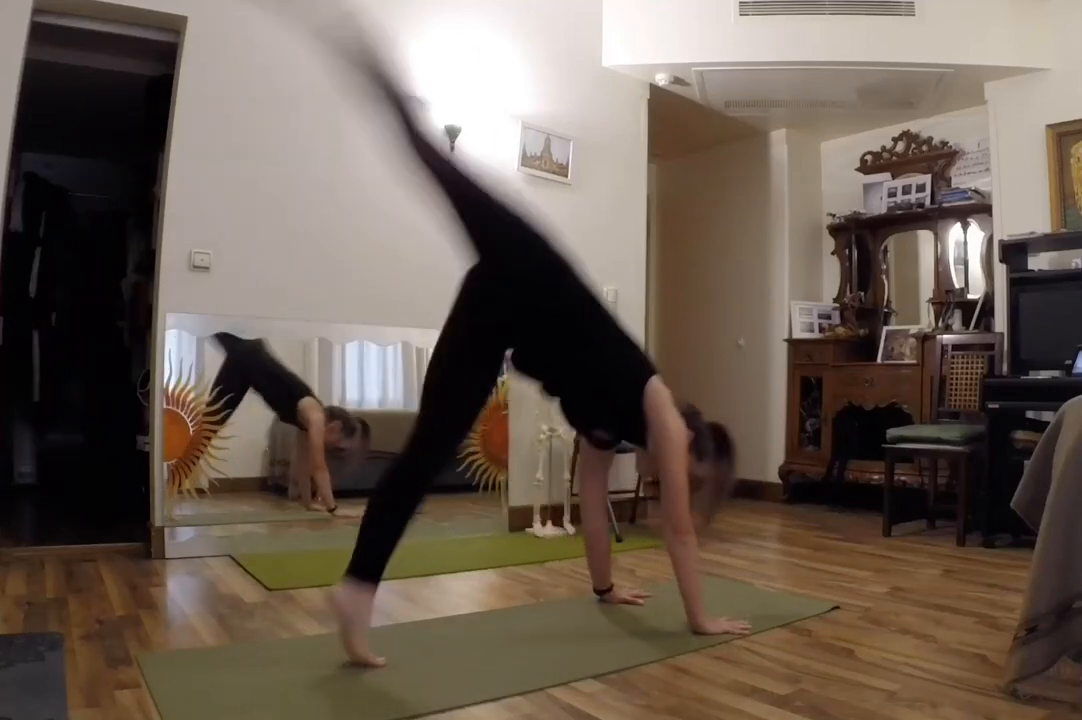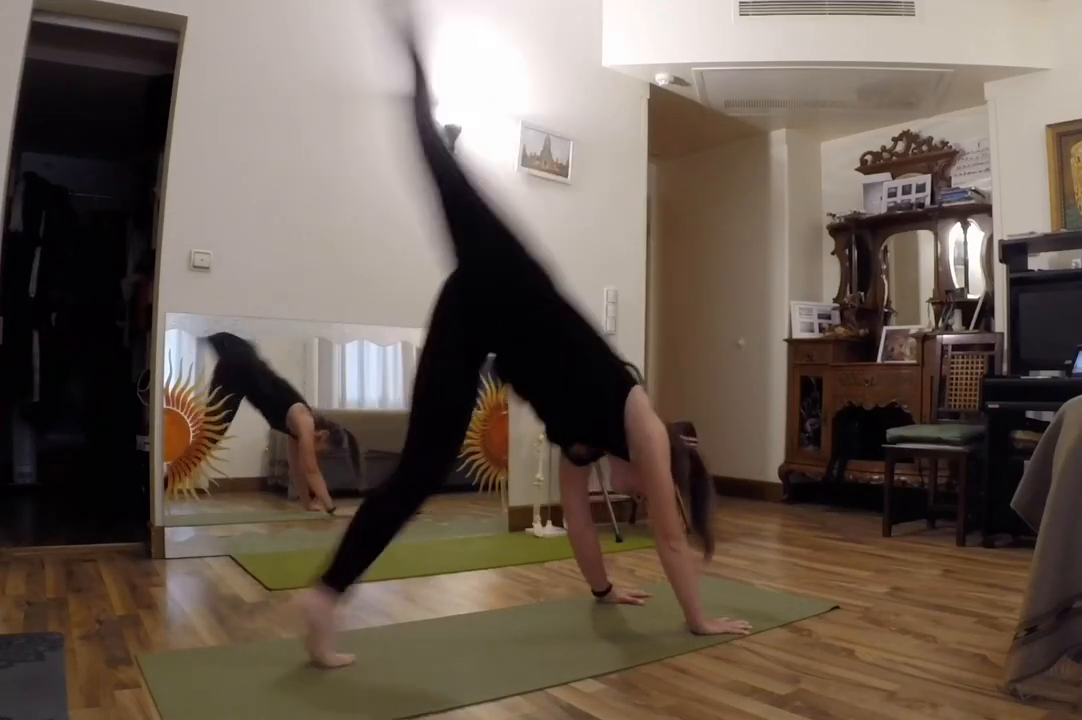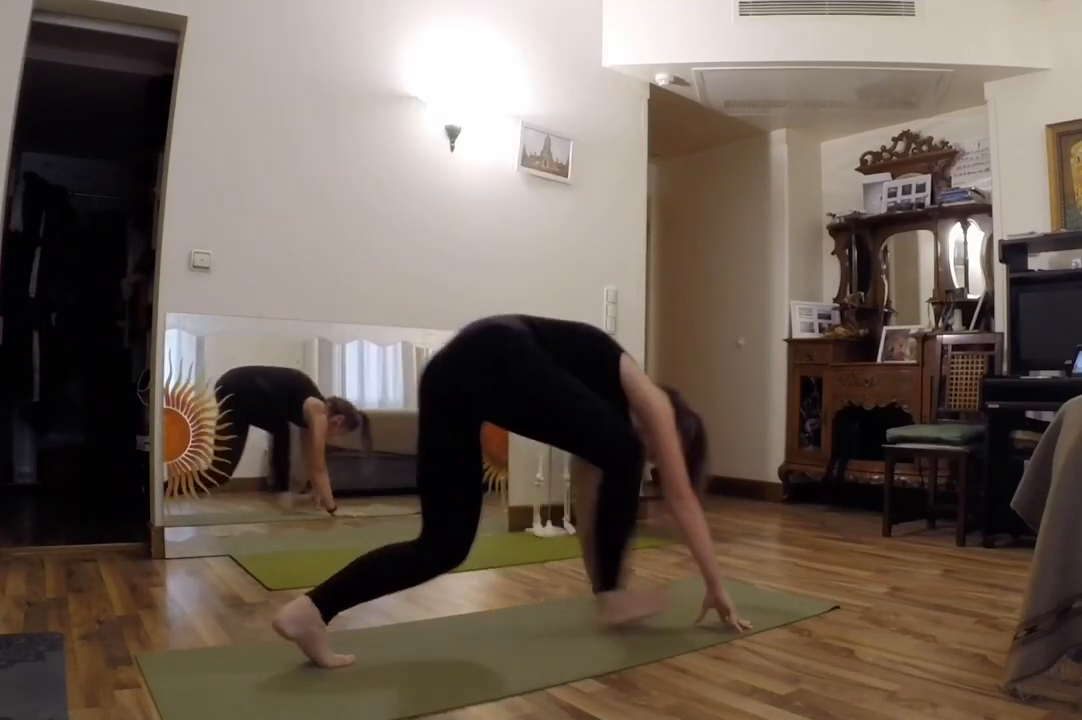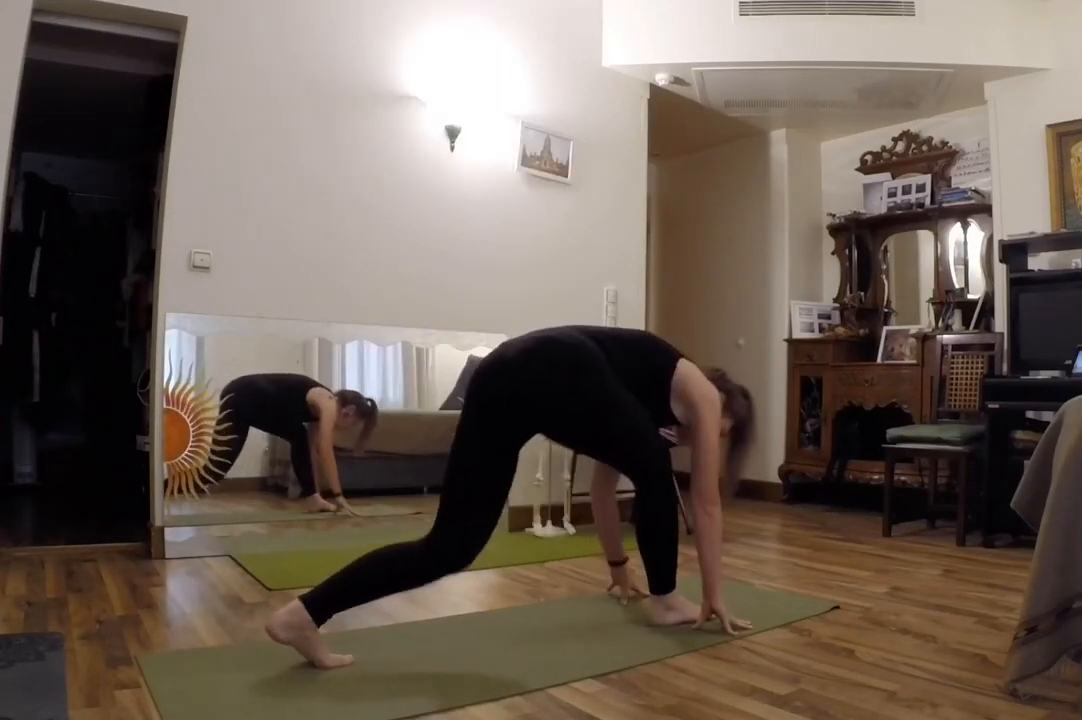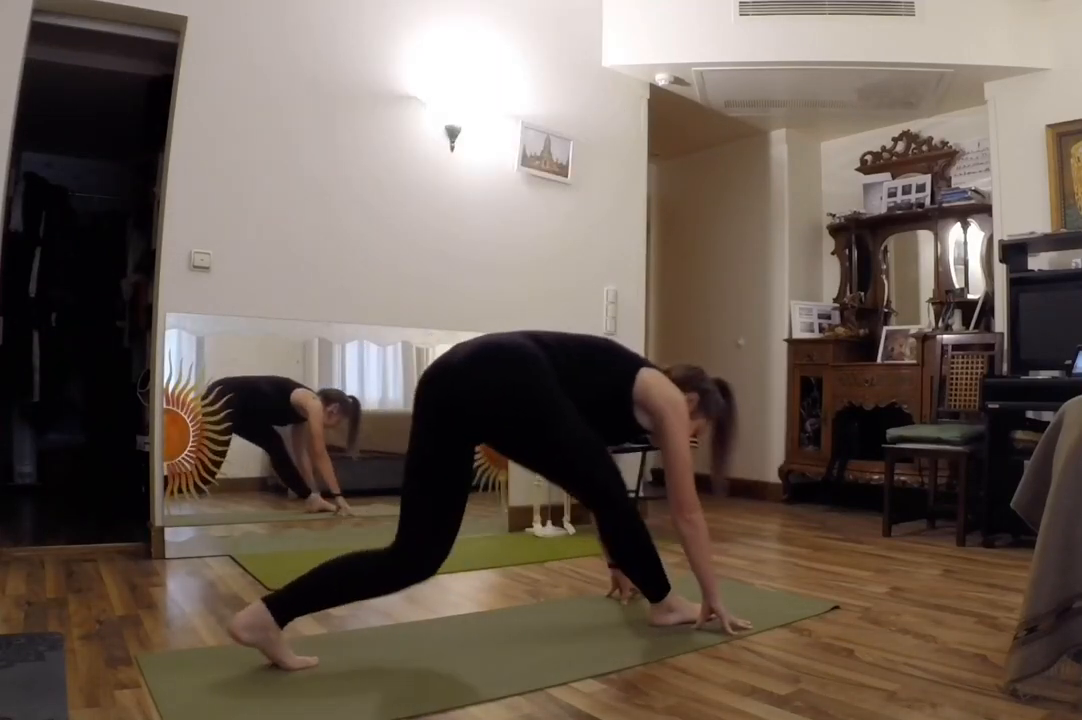
dt=1s
person 1, frame 1
left shoulder: (604, 425)
right shoulder: (665, 424)
left elbow: (591, 508)
right elbow: (679, 527)
left wrist: (603, 586)
right wrist: (700, 618)
left hip: (519, 312)
right hip: (520, 294)
left knee: (432, 443)
left ankle: (358, 589)
person 1, frame 2
left shoulder: (581, 440)
right shoulder: (639, 427)
left elbow: (576, 516)
right elbow: (669, 536)
left wrist: (603, 588)
right wrist: (700, 619)
left hip: (476, 306)
right hip: (497, 284)
left knee: (422, 469)
left ankle: (324, 596)
person 1, frame 3
left shoulder: (605, 415)
right shoulder: (649, 401)
left elbow: (593, 500)
right elbow: (682, 498)
left wrist: (600, 582)
right wrist: (716, 589)
left hip: (449, 369)
right hip: (498, 360)
left knee: (443, 544)
right knee: (620, 461)
left ankle: (310, 611)
right ankle: (616, 598)
person 1, frame 4
left shoulder: (661, 385)
right shoulder: (701, 394)
left elbow: (603, 485)
right elbow: (706, 503)
left wrist: (618, 566)
right wrist: (714, 598)
left hip: (500, 370)
right hip: (560, 375)
left knee: (450, 546)
right knee: (653, 473)
left ankle: (304, 614)
right ankle: (665, 601)
person 1, frame 5
left shoulder: (631, 388)
right shoulder: (666, 398)
left elbow: (593, 478)
right elbow: (686, 509)
left wrist: (620, 566)
right wrist: (713, 599)
left hip: (449, 376)
right hip: (506, 382)
left knee: (415, 556)
right knee: (606, 494)
left ankle: (266, 616)
right ankle: (664, 603)
person 2, frame 1
left shoulder: (311, 418)
right shoulder: (314, 416)
left elbow: (301, 463)
right elbow: (318, 467)
left wrist: (306, 501)
right wrist: (332, 507)
left hip: (252, 358)
right hip: (245, 354)
person 2, frame 2
left shoulder: (298, 425)
right shoulder: (304, 422)
left elbow: (296, 466)
right elbow: (311, 470)
left wrist: (308, 503)
right wrist: (331, 509)
person 2, frame 3
left shoulder: (312, 409)
right shoulder: (319, 413)
left elbow: (313, 461)
right elbow: (319, 467)
left wrist: (320, 498)
right wrist: (332, 508)
left hip: (242, 389)
right hip: (235, 391)
left knee: (281, 432)
right knee: (224, 467)
person 2, frame 4
left shoulder: (319, 409)
right shoulder: (329, 403)
left elbow: (313, 450)
right elbow: (325, 452)
left wrist: (314, 495)
right wrist: (338, 496)
left hip: (254, 403)
right hip: (239, 398)
left knee: (298, 436)
right knee: (219, 468)
left ankle: (311, 499)
person 2, frame 5
left shoulder: (304, 409)
right shoulder: (313, 404)
left elbow: (301, 452)
right elbow: (319, 455)
left wrist: (313, 495)
right wrist: (338, 496)
right hip: (224, 396)
left knee: (274, 444)
left ankle: (310, 500)
